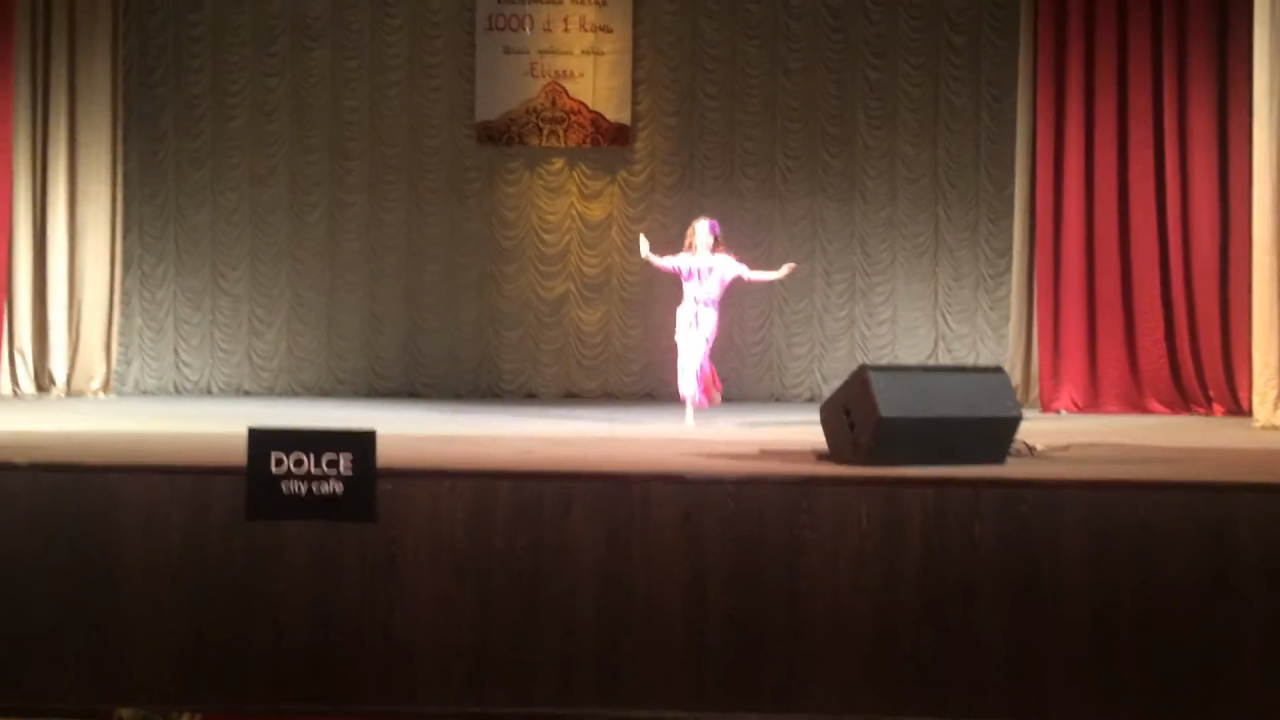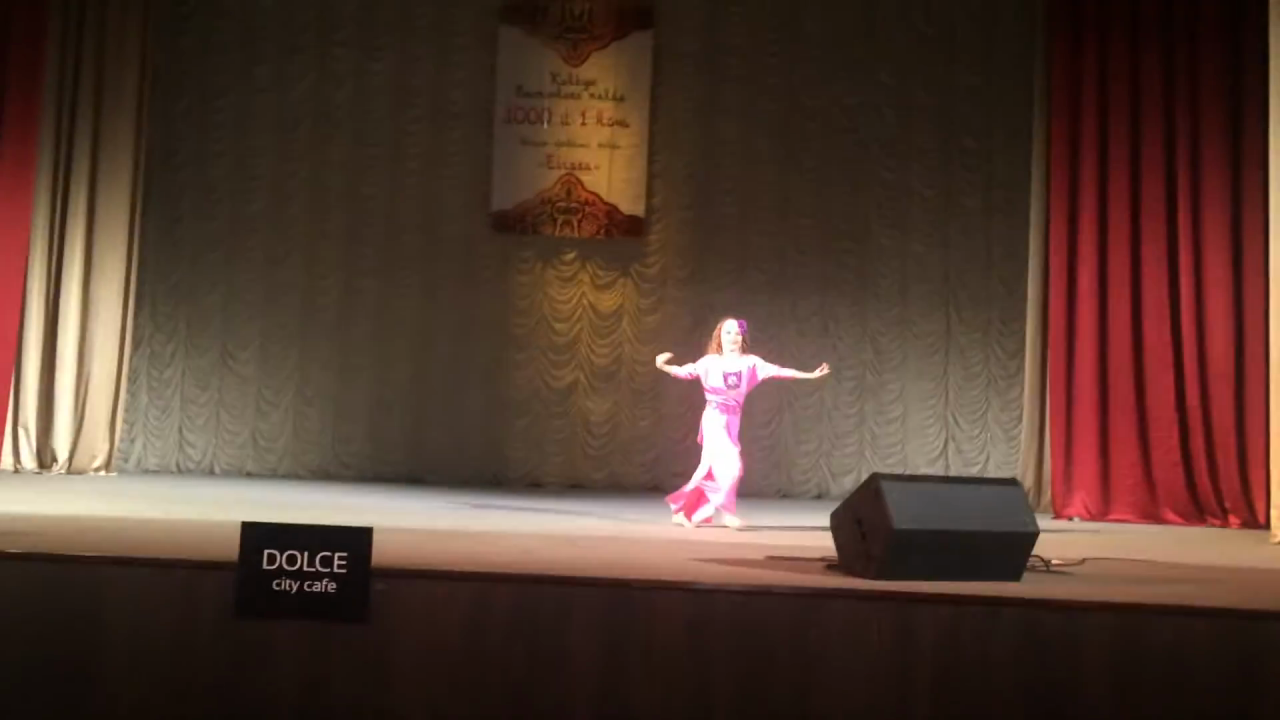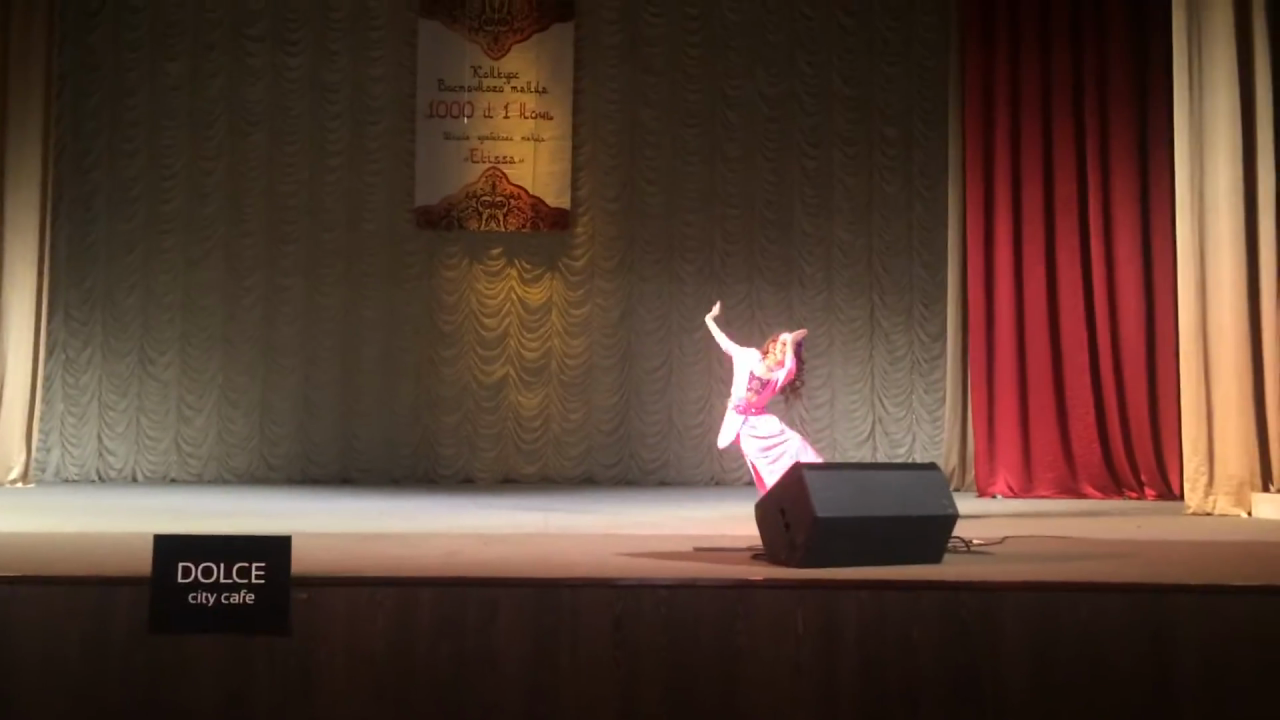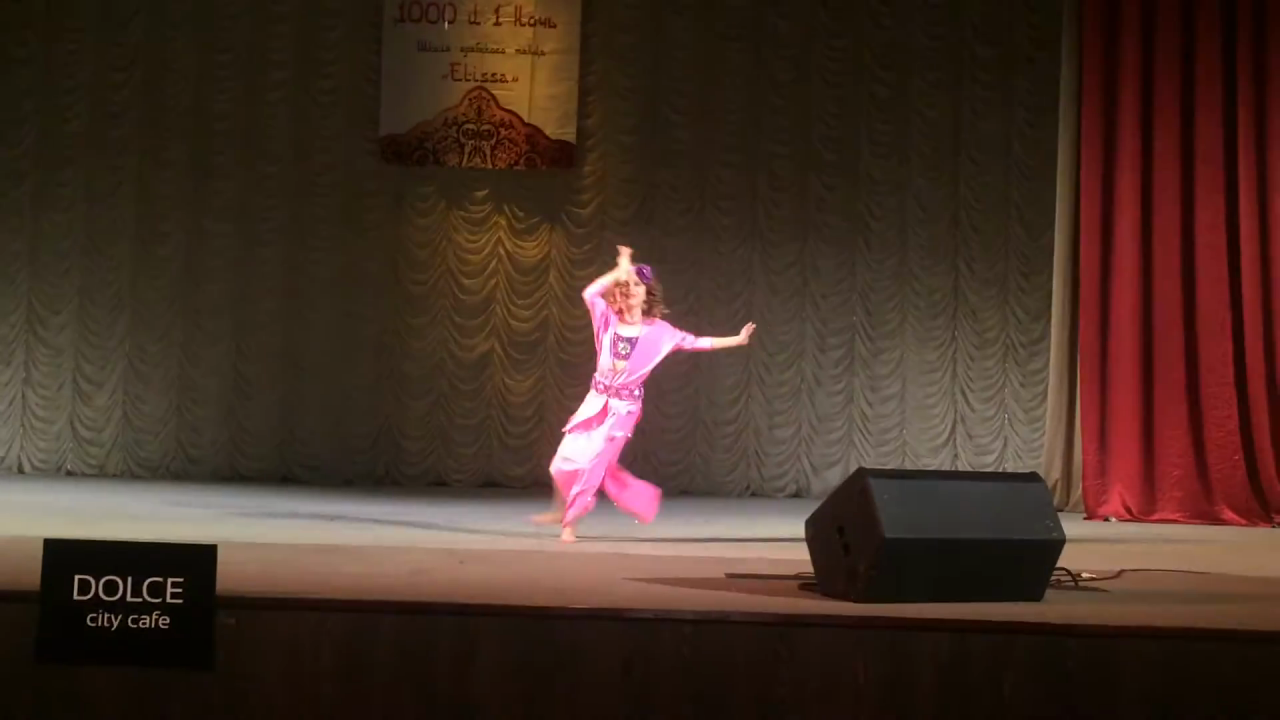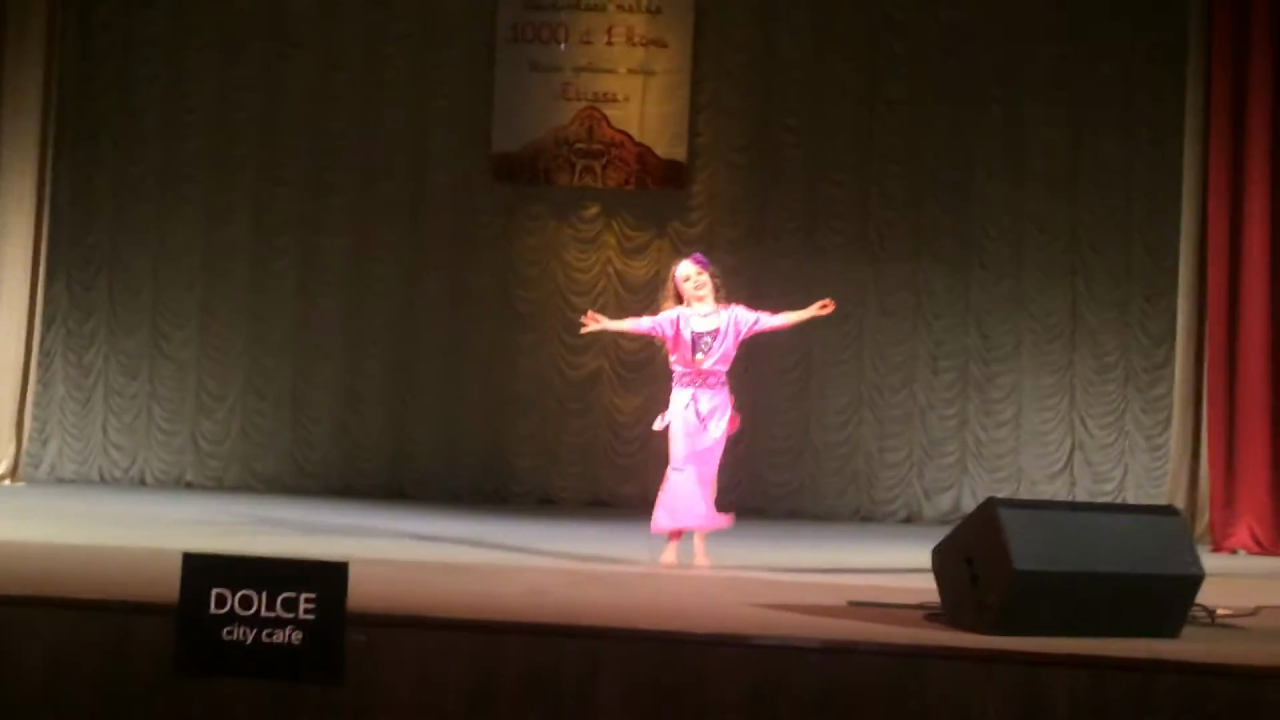
dt=1s
person 1, frame 1
left shoulder: (724, 261)
right shoulder: (686, 259)
left elbow: (748, 274)
right elbow: (667, 264)
left wrist: (777, 274)
right wrist: (648, 256)
left hip: (709, 314)
right hip: (688, 313)
left knee: (698, 354)
right knee: (687, 357)
left ankle: (712, 390)
right ankle: (690, 411)
person 1, frame 2
left shoulder: (750, 362)
right shoulder: (710, 362)
left elbow: (778, 371)
right elbow: (684, 372)
left wrist: (809, 374)
right wrist: (664, 366)
left hip: (733, 419)
right hip: (714, 418)
left knee: (711, 466)
right knee: (731, 463)
left ankle: (682, 511)
right ankle: (727, 511)
person 1, frame 3
left shoulder: (784, 374)
right shoulder: (750, 356)
left elbow: (791, 367)
right elbow: (726, 344)
left hip: (761, 420)
right hip: (738, 418)
left knee: (793, 443)
right knee: (760, 461)
person 1, frame 4
left shoulder: (657, 329)
right shoulder: (609, 317)
left elbow: (695, 342)
right elbow: (590, 295)
left wrist: (736, 340)
right wrist: (618, 273)
left hip: (625, 406)
right hip: (598, 399)
left knee: (591, 464)
right knee: (565, 461)
left ankle: (570, 523)
right ankle: (565, 509)
person 1, frame 5
left shoulder: (732, 315)
right shoulder: (677, 317)
left elbow: (772, 321)
right elbow: (641, 324)
left wrist: (809, 312)
right wrist: (606, 324)
left hip: (716, 399)
right hip: (685, 398)
left knee: (704, 469)
right knee: (683, 464)
left ankle: (699, 539)
right ankle: (672, 541)
